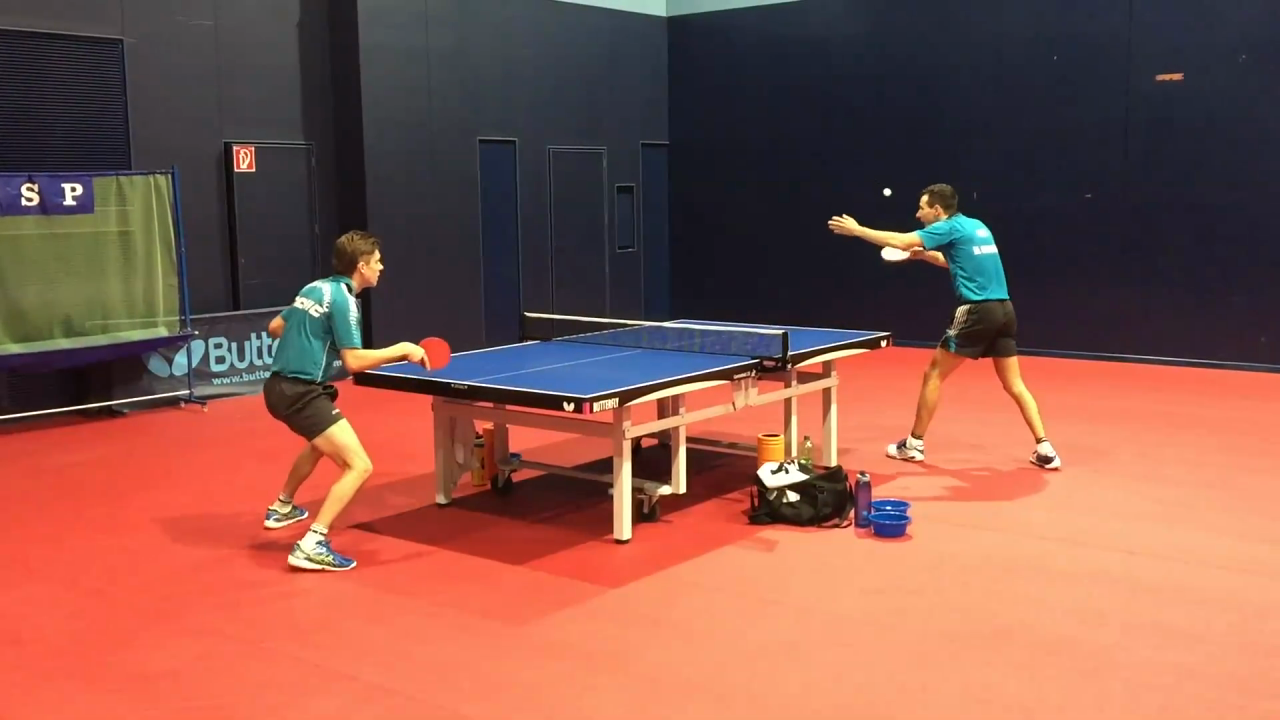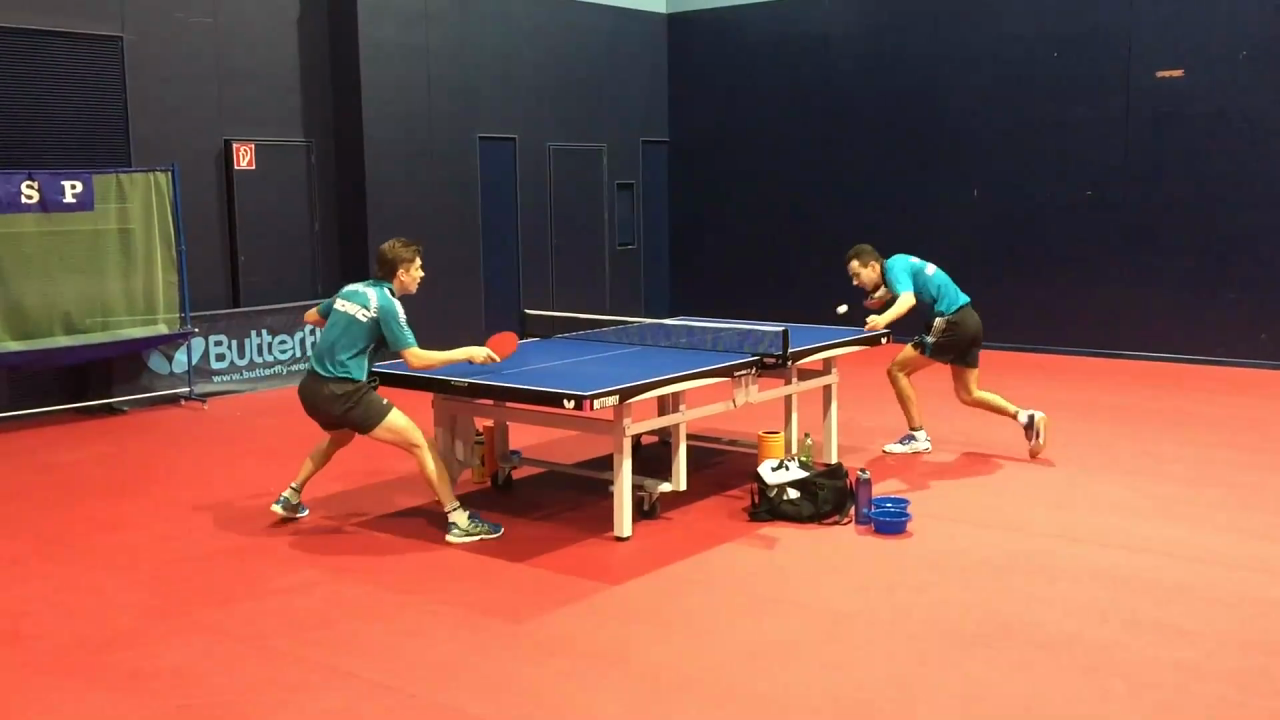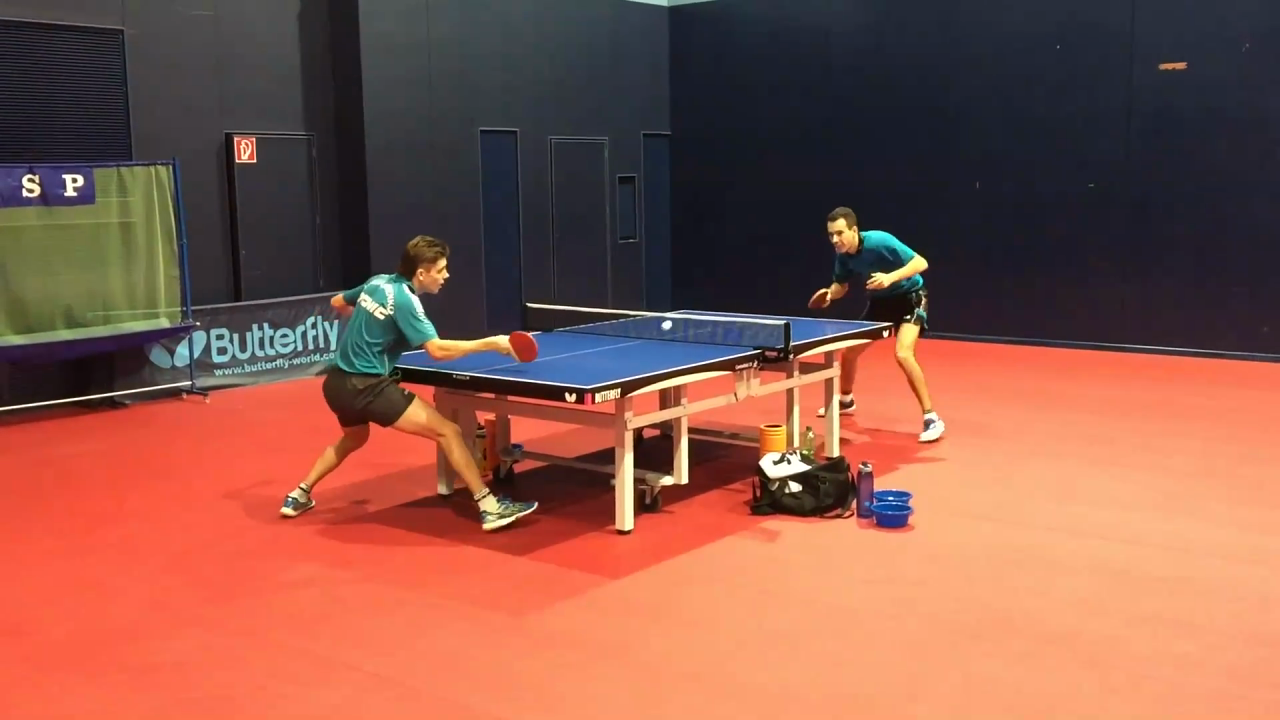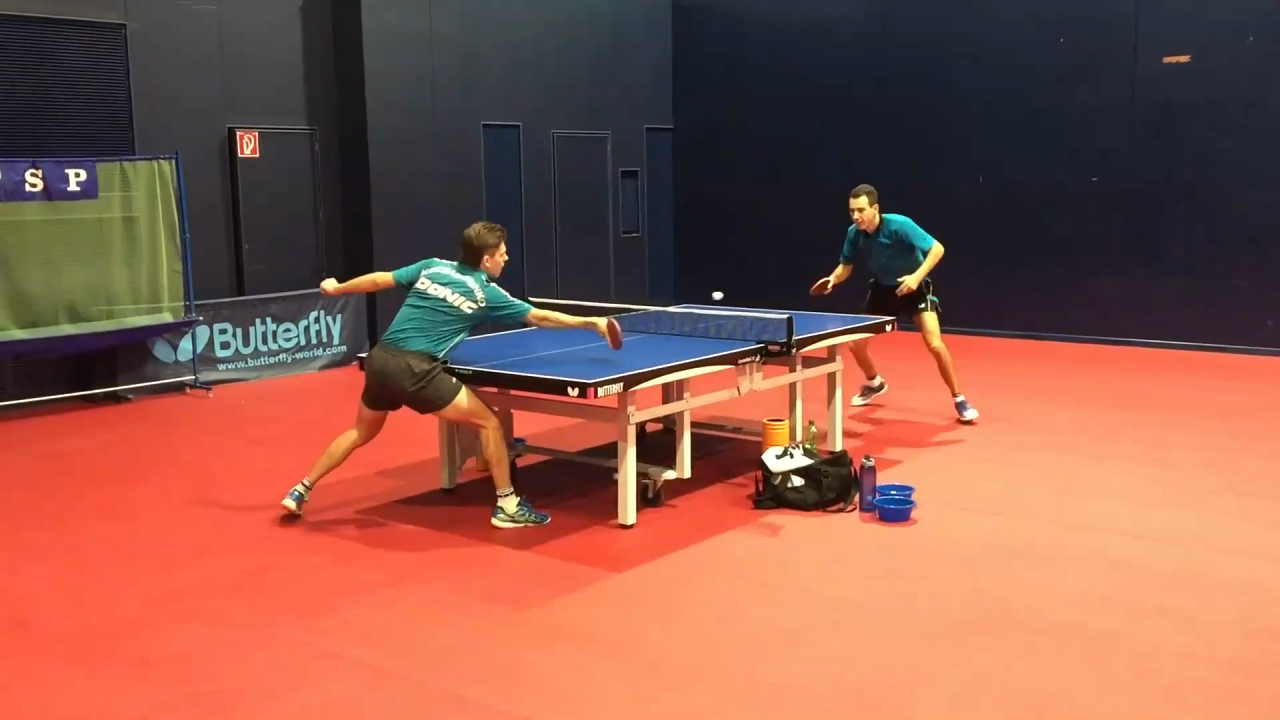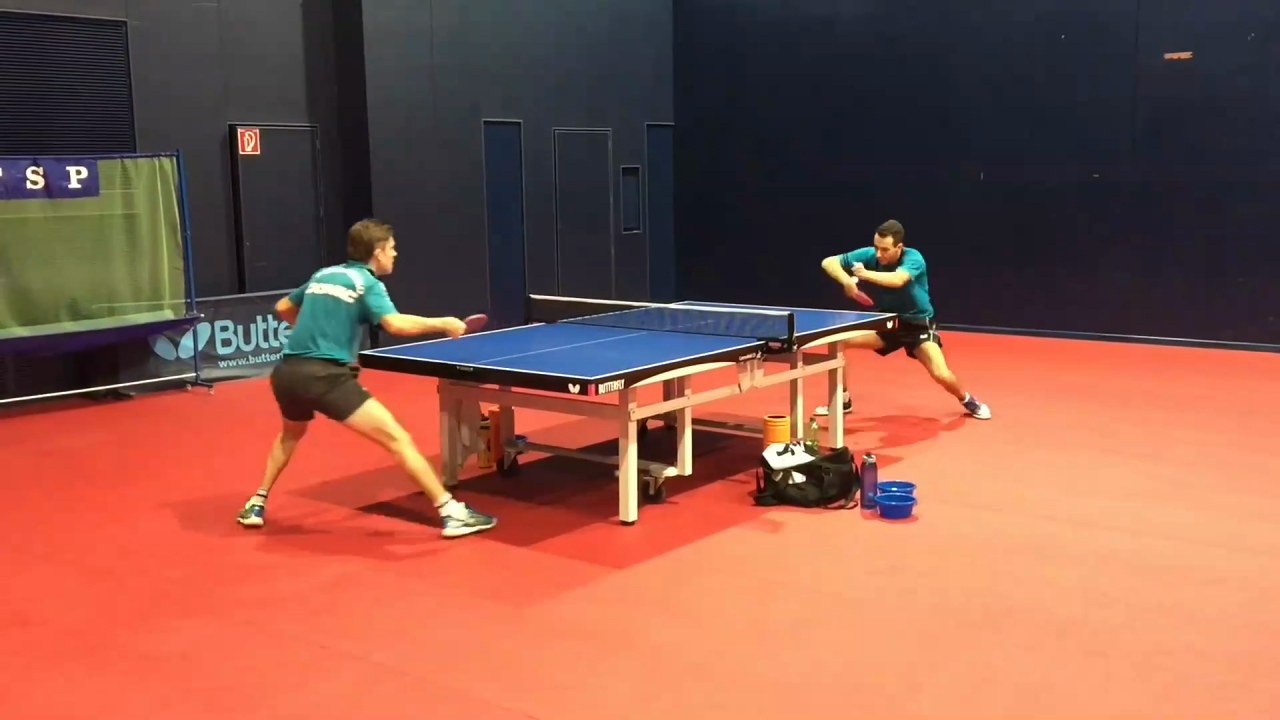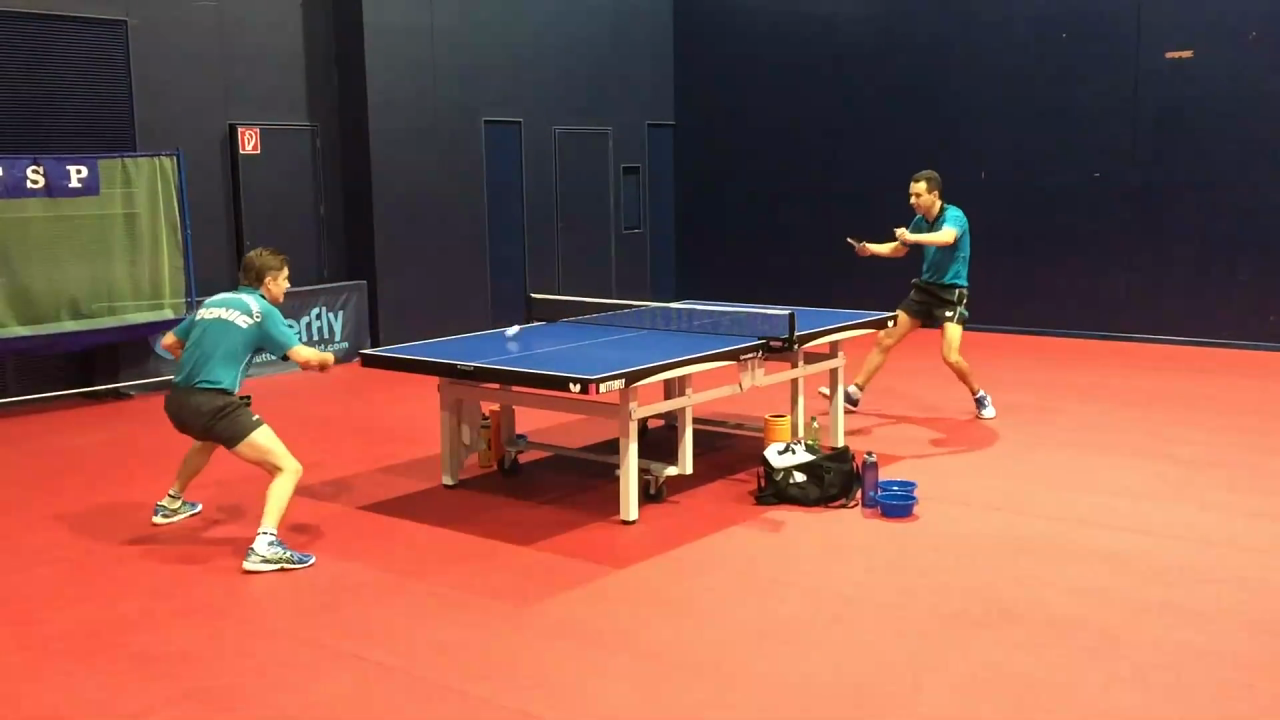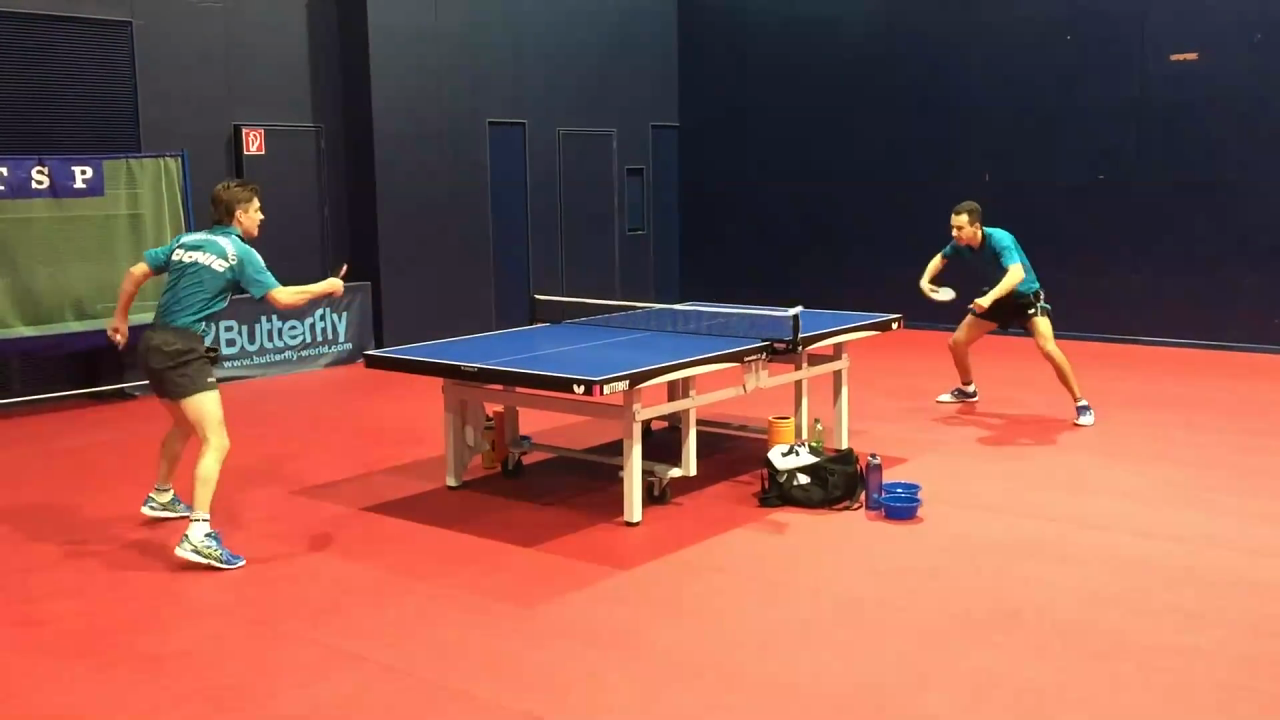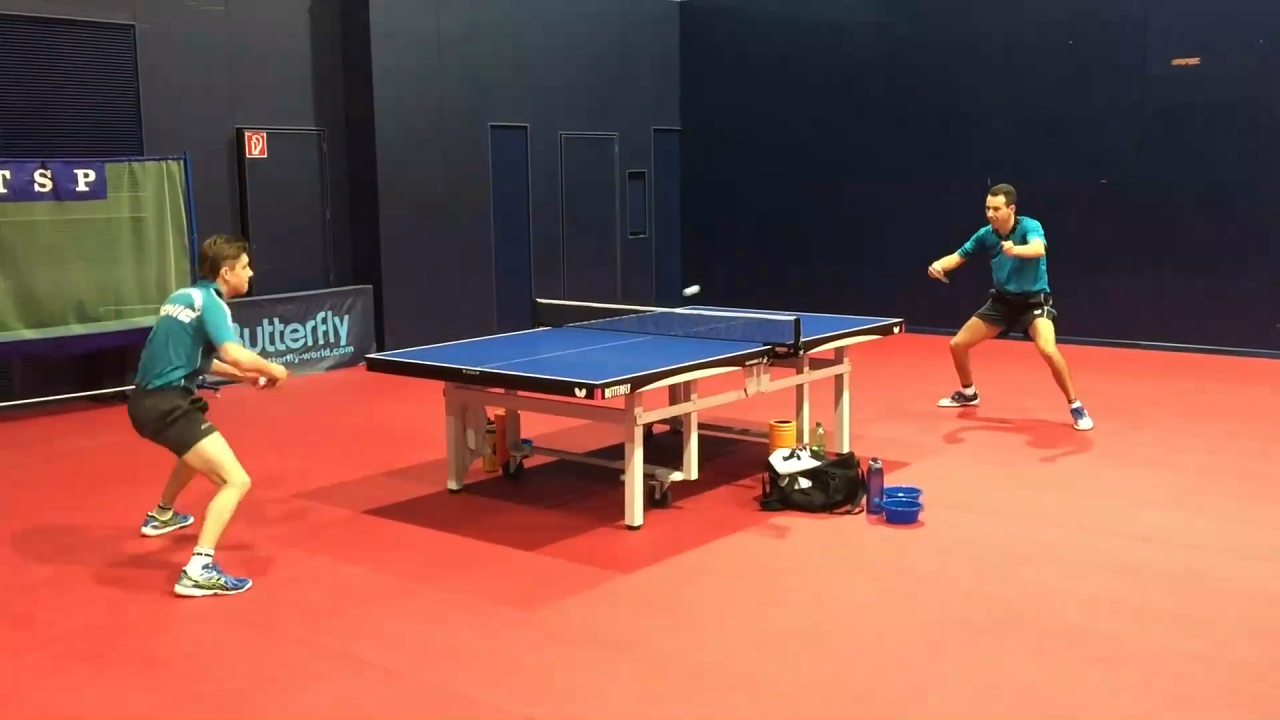
dt=0.4s
person 1, frame 1
left shoulder: (313, 288)
right shoulder: (343, 299)
left elbow: (276, 327)
right elbow: (354, 361)
right wrist: (402, 350)
left hip: (277, 387)
right hip: (301, 393)
left knee: (319, 442)
right knee: (359, 466)
left ankle: (283, 507)
right ankle: (312, 543)
person 1, frame 2
left shoulder: (351, 290)
right shoulder: (386, 304)
left elbow: (311, 317)
right elbow: (416, 360)
right wrist: (467, 353)
left hip: (311, 389)
right hip: (345, 393)
left knee: (341, 437)
right knee: (422, 443)
left ankle: (290, 497)
right ankle: (458, 521)
person 1, frame 3
left shoulder: (378, 282)
right shoulder: (405, 301)
left elbow: (338, 302)
right elbow: (438, 351)
right wrist: (490, 344)
left hip: (337, 383)
right hip: (367, 388)
left knee: (351, 440)
right knee: (449, 432)
left ankle: (299, 496)
right ankle: (490, 506)
person 1, frame 4
left shoulder: (431, 267)
right shoulder: (488, 295)
left elbow: (378, 280)
right elbow: (540, 318)
left wrist: (338, 288)
right wrist: (592, 323)
left hip: (381, 360)
right hip: (417, 369)
left knee: (362, 433)
right knee: (488, 423)
left ankle: (301, 491)
right ankle: (508, 505)
person 1, frame 5
left shoulder: (322, 276)
right shoulder: (367, 285)
left elbow: (282, 308)
right elbow: (395, 324)
right wrist: (443, 324)
left hip: (287, 373)
right hip: (325, 376)
left knee: (291, 433)
right knee: (398, 440)
left ankle: (257, 503)
right ankle: (452, 511)
person 1, frame 6
left shoulder: (210, 304)
right shoulder: (263, 312)
left elbow: (169, 343)
right elbow: (303, 357)
right wrist: (326, 358)
left hip: (177, 400)
right hip: (215, 404)
left knee: (207, 440)
right knee: (289, 469)
left ankle: (171, 503)
right ankle: (264, 546)
person 1, frame 7
left shoulder: (186, 241)
right shoulder: (239, 252)
left elbow: (136, 273)
right elbow: (280, 297)
left wrist: (118, 317)
right wrist: (326, 287)
left hip: (154, 343)
right hip: (182, 349)
left knee: (185, 424)
right knee: (217, 441)
left ankle: (159, 497)
right ankle: (198, 536)
person 1, frame 8
left shoulder: (184, 296)
right shoulder: (212, 304)
right elbow: (234, 352)
left wrist: (244, 374)
right wrist: (272, 368)
left hip: (145, 402)
right hip: (165, 407)
left knee: (199, 446)
right knee: (236, 481)
left ankle: (161, 514)
right ankle: (199, 569)
person 2, frame 1
left shoulder: (949, 227)
right shoulder: (975, 226)
left elbow: (901, 241)
left wrist: (857, 230)
right wrist: (933, 255)
left hip: (977, 312)
right hip: (1003, 309)
left knee: (933, 374)
right knee: (1014, 385)
left ankle: (914, 444)
right ankle: (1044, 449)
person 2, frame 2
left shoulder: (896, 268)
right shoulder: (896, 261)
left elbow: (908, 299)
left wrist: (883, 319)
right wrist: (882, 294)
left hip: (955, 323)
right hip: (970, 322)
left knee: (896, 370)
right knee: (968, 394)
left ankle: (917, 436)
right ankle: (1029, 418)
person 2, frame 3
left shoulder: (879, 241)
right shoulder: (842, 254)
left elbow: (921, 263)
right elbow: (841, 286)
left wrist: (890, 277)
right wrist: (828, 294)
left hip: (911, 298)
right hip: (881, 302)
left knee: (902, 354)
right knee: (849, 350)
left ankle: (930, 417)
right ankle: (846, 400)
person 2, frame 4
left shoulder: (899, 225)
right shoulder: (854, 234)
left elbow: (937, 249)
right elbow: (845, 267)
left wrist: (916, 277)
right wrist: (831, 281)
left hip: (913, 291)
right hip: (881, 290)
left knee: (935, 345)
right knee: (856, 344)
left ankle: (959, 400)
right ankle: (875, 384)
person 2, frame 5
left shoulder: (913, 258)
right shoulder: (870, 255)
left elbow: (897, 280)
right elbow: (829, 263)
left wrist: (866, 273)
right wrist: (846, 280)
left hip: (918, 324)
left knee: (942, 375)
left ankle: (966, 399)
right ankle: (843, 400)
person 2, frame 6
left shoulder: (953, 216)
right shoulder: (919, 221)
left elbow: (947, 237)
right elbow: (896, 249)
left wrist: (912, 238)
right wrist: (870, 249)
left hip: (952, 293)
right hip: (924, 290)
left knee: (950, 357)
right knee: (885, 341)
left ankle: (980, 396)
right ankle: (853, 394)
person 2, frame 7
left shoulder: (1001, 239)
right shoulder: (959, 244)
left elbow: (1017, 274)
right elbow: (939, 259)
left wrist: (990, 297)
right wrist: (925, 280)
left hip: (1027, 298)
right hip: (997, 301)
left knee: (1048, 349)
right knee: (956, 342)
left ankle: (1081, 404)
right ankle: (967, 390)
person 2, frame 8
left shoulder: (1029, 226)
right shoulder: (985, 235)
left elbow: (1039, 249)
right elbow: (959, 257)
left wrist: (1015, 251)
right wrist: (941, 264)
left hip: (1033, 301)
right hip: (1001, 301)
left knee: (1048, 350)
right knee: (957, 344)
left ankle: (1075, 406)
right ankle: (967, 393)
